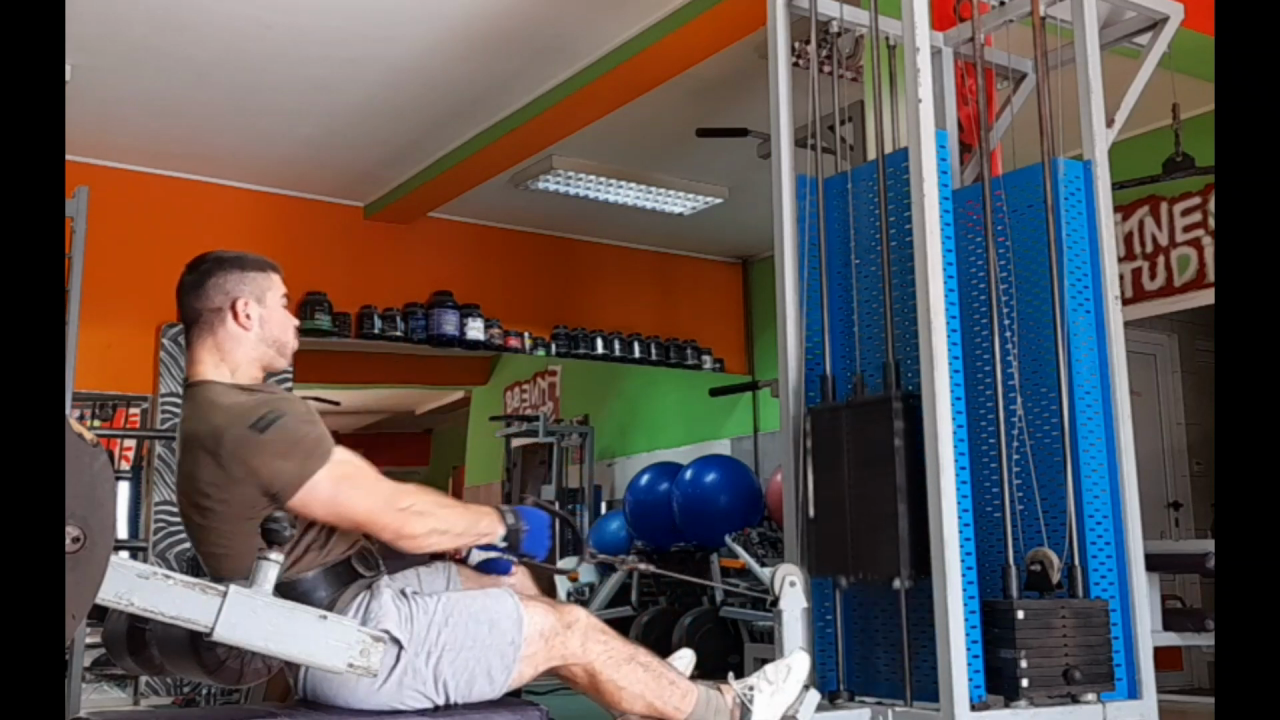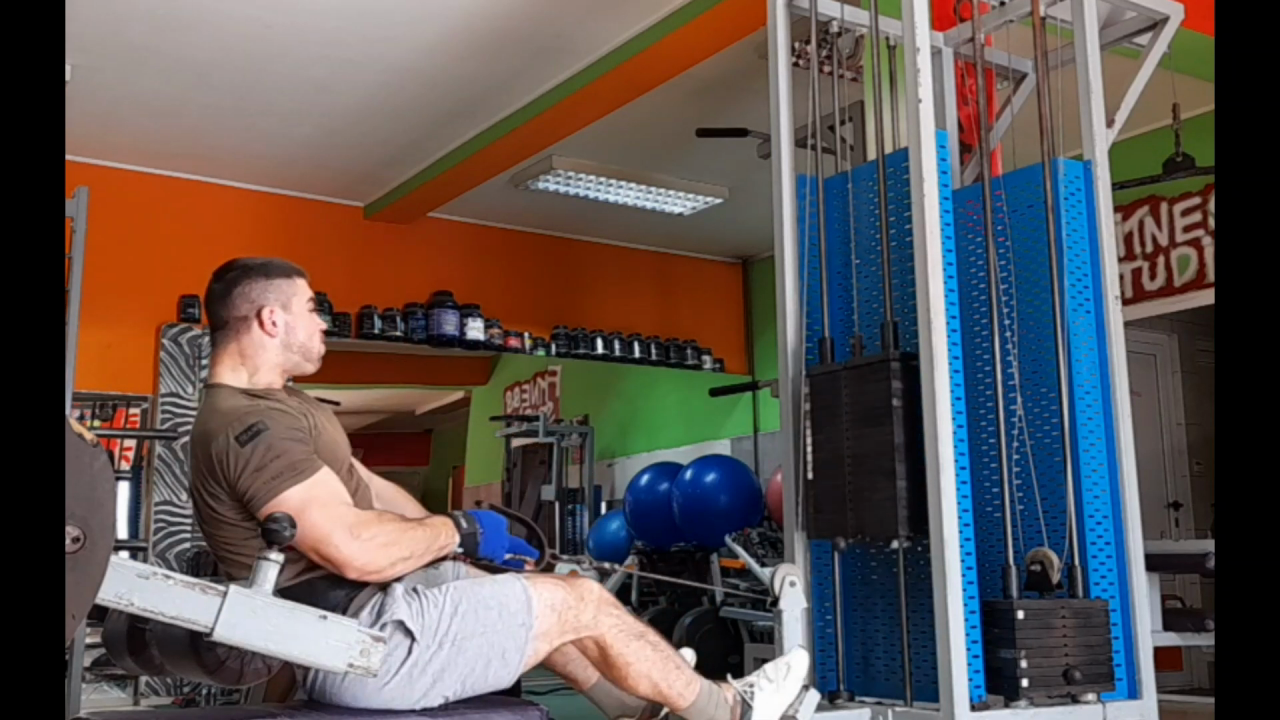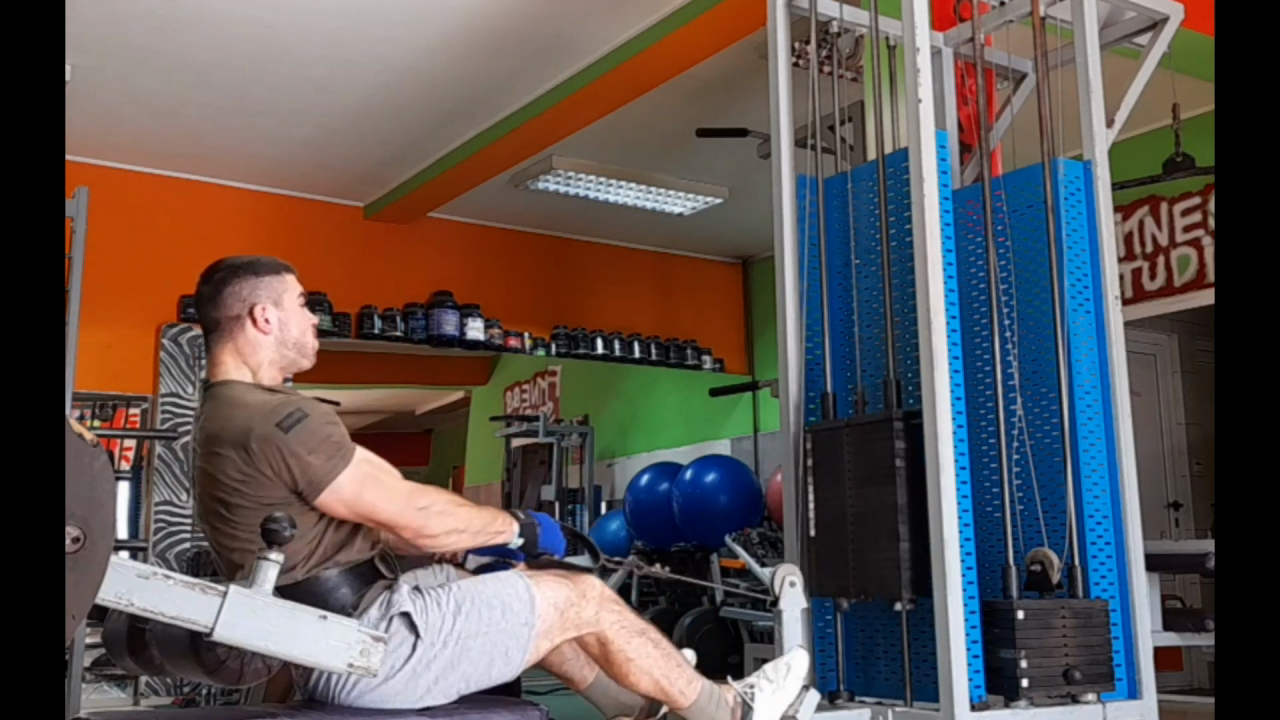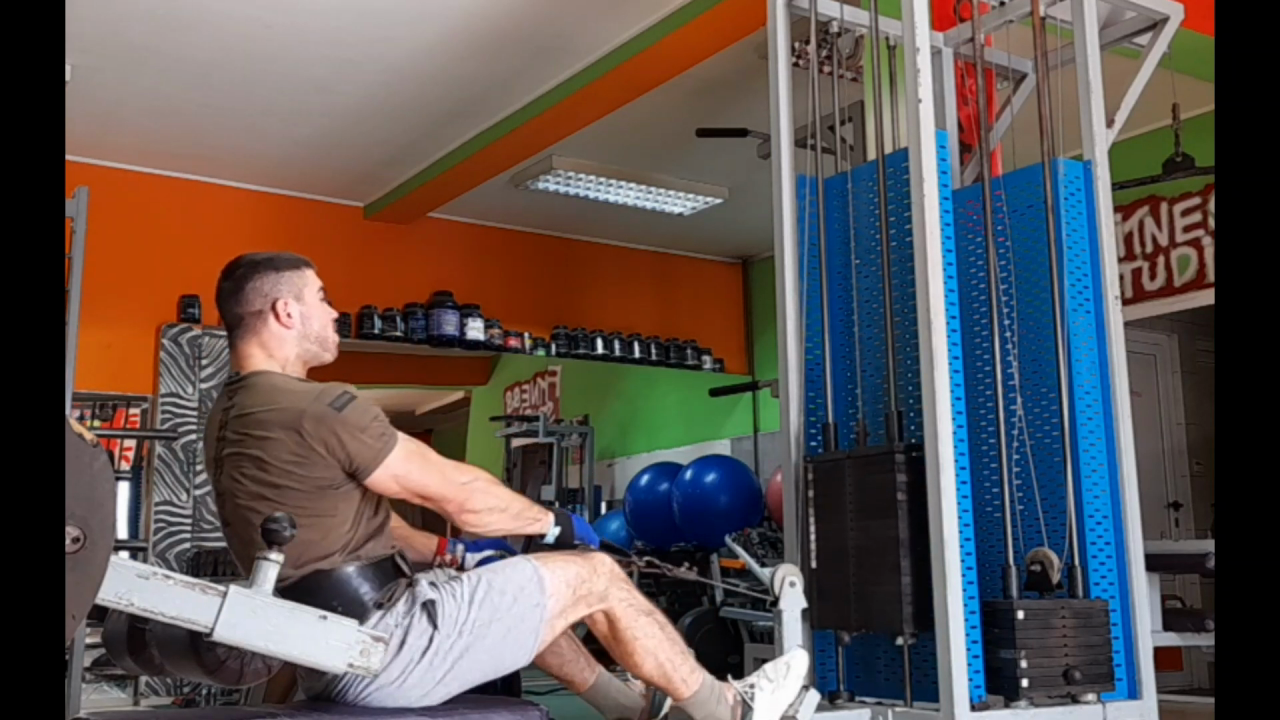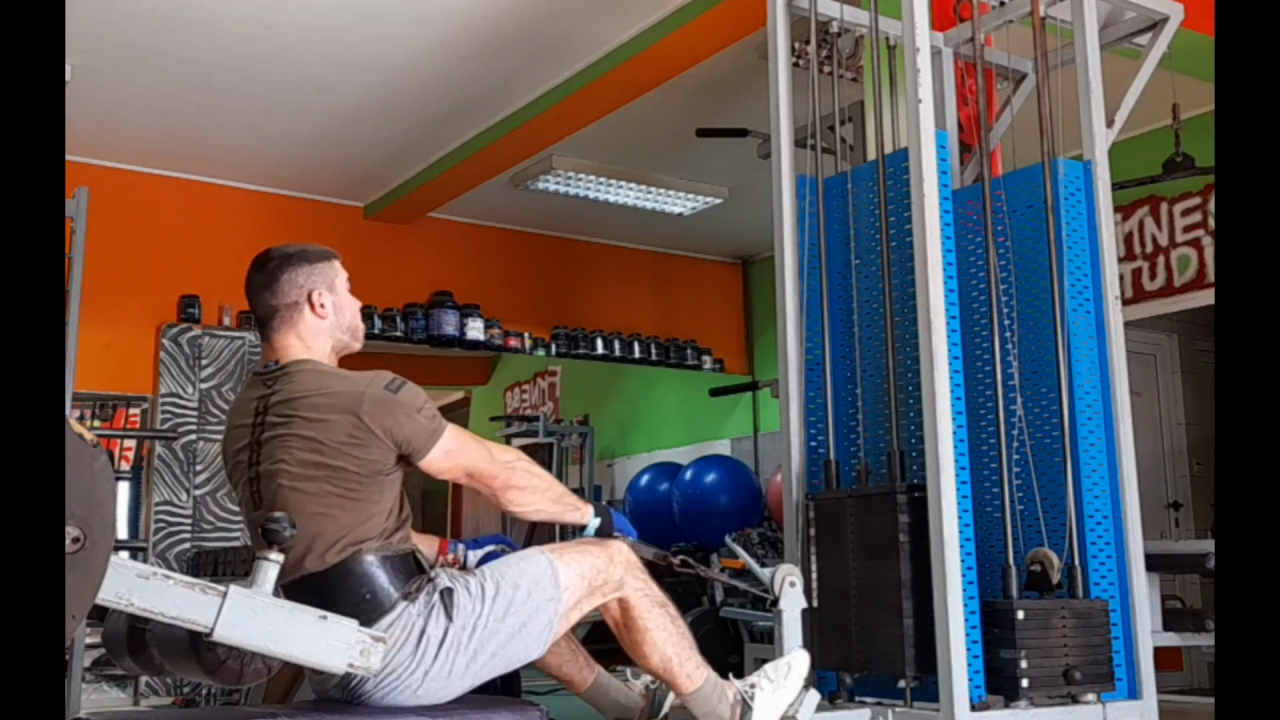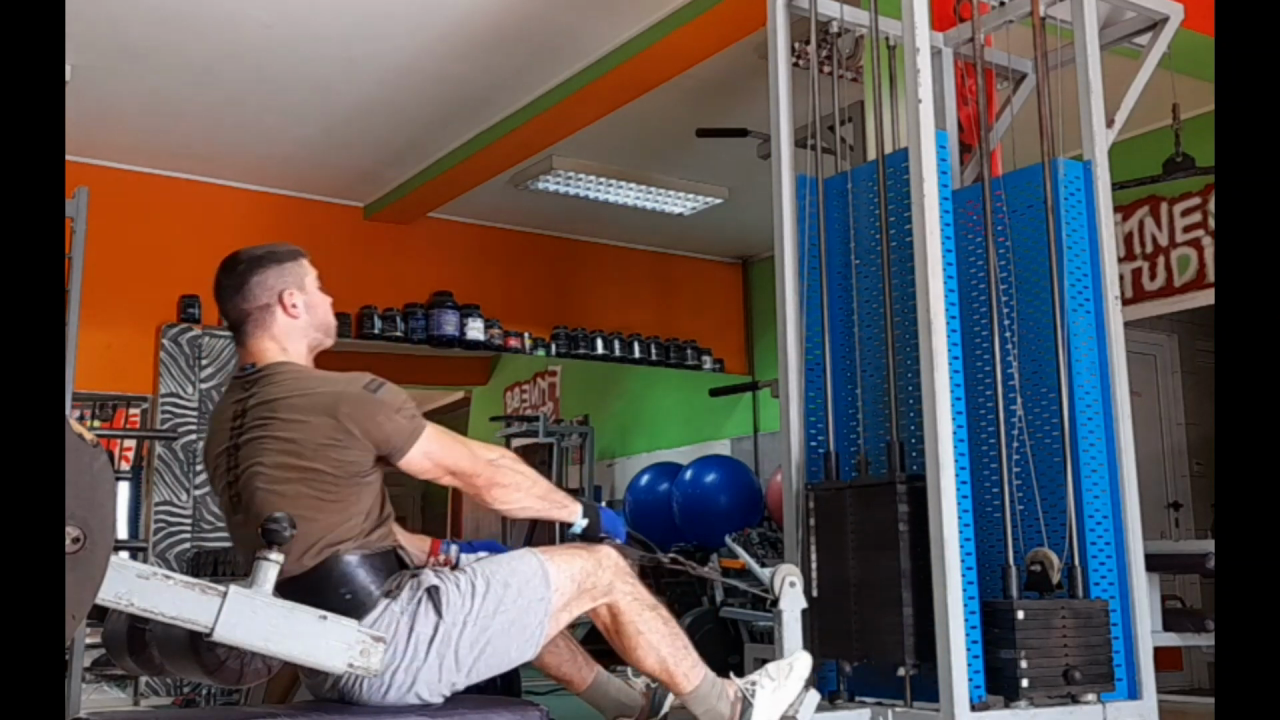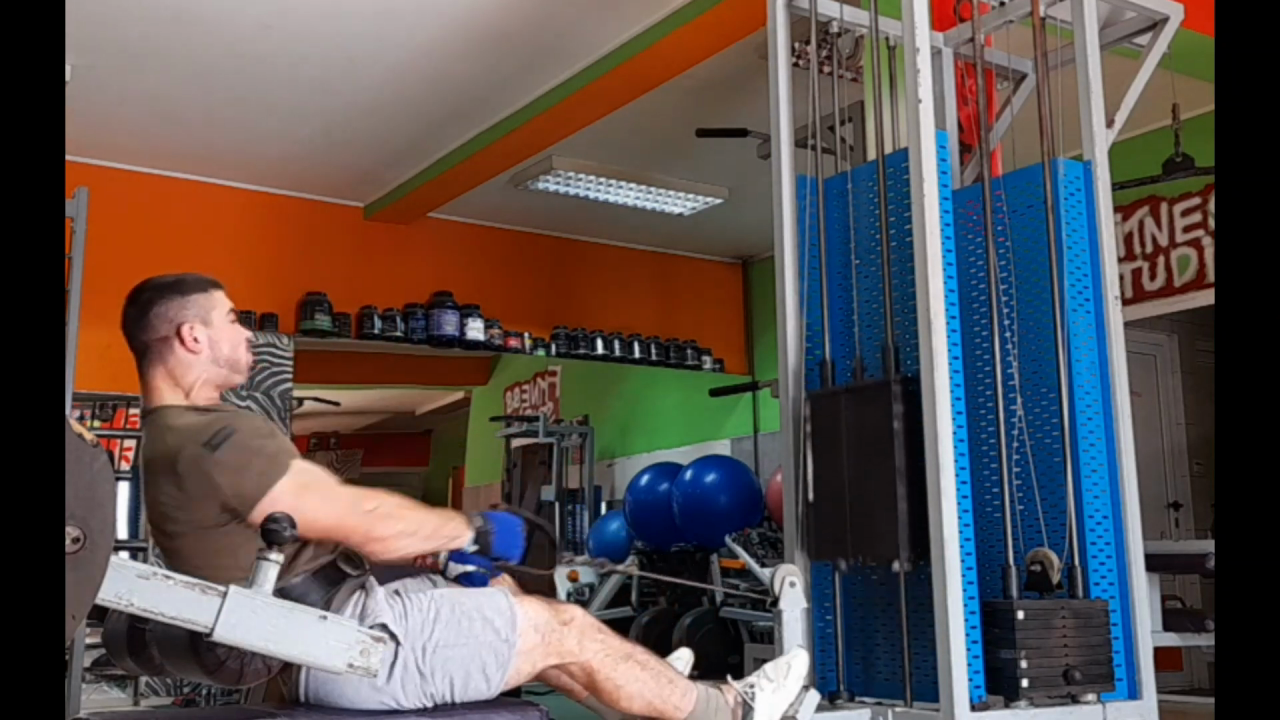
dt=0.3s
person 1, frame 1
left shoulder: (220, 414)
right shoulder: (250, 423)
left elbow: (361, 501)
right elbow: (395, 513)
left wrist: (463, 545)
right wrist: (504, 525)
left hip: (336, 622)
left knee: (506, 581)
right knee: (569, 629)
person 1, frame 2
left shoulder: (279, 408)
right shoulder: (249, 428)
left elbow: (370, 495)
right elbow: (360, 548)
left wrist: (453, 541)
right wrist: (460, 531)
left hip: (350, 625)
left knee: (516, 581)
right knee: (582, 602)
person 1, frame 3
left shoulder: (236, 412)
right shoulder: (273, 421)
left elbow: (376, 508)
right elbow: (415, 517)
left wrist: (483, 538)
right wrist: (517, 526)
left knee: (513, 584)
right knee: (583, 599)
person 1, frame 4
left shoulder: (231, 418)
right shoulder: (319, 409)
right elbow: (456, 493)
left wrist: (450, 553)
right wrist: (554, 523)
right hip: (381, 650)
left knee: (511, 586)
right knee: (594, 575)
person 1, frame 5
left shoulder: (248, 415)
right shoulder: (366, 395)
right elbow: (499, 475)
left wrist: (451, 552)
right wrist: (593, 516)
right hip: (398, 646)
left knee: (517, 585)
right knee: (610, 564)
person 1, frame 6
left shoulder: (233, 418)
right shoulder: (345, 398)
right elbow: (484, 472)
left wrist: (442, 552)
right wrist: (583, 513)
right hip: (384, 640)
left knee: (508, 587)
right knee: (600, 570)
person 1, frame 7
left shoulder: (181, 437)
right shoulder: (210, 441)
left elbow: (325, 525)
right elbow: (362, 521)
left wrist: (440, 551)
right wrist: (472, 529)
left knee: (495, 596)
right knee: (567, 628)
